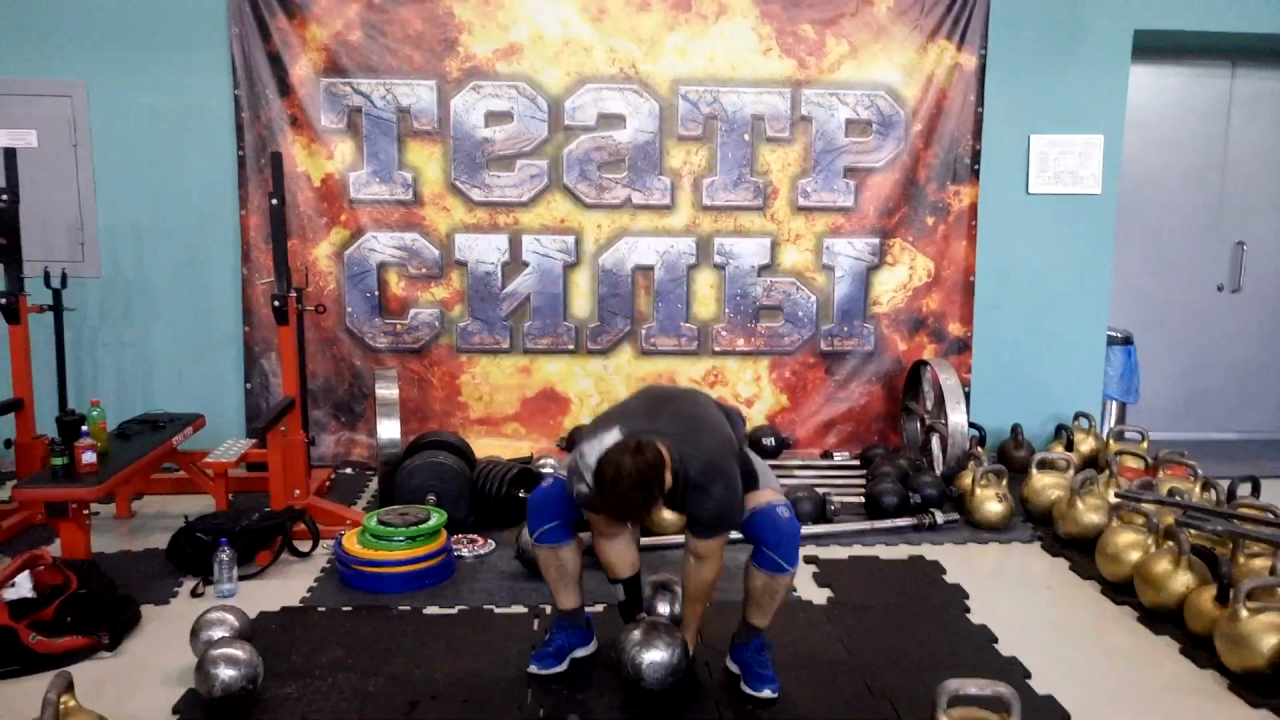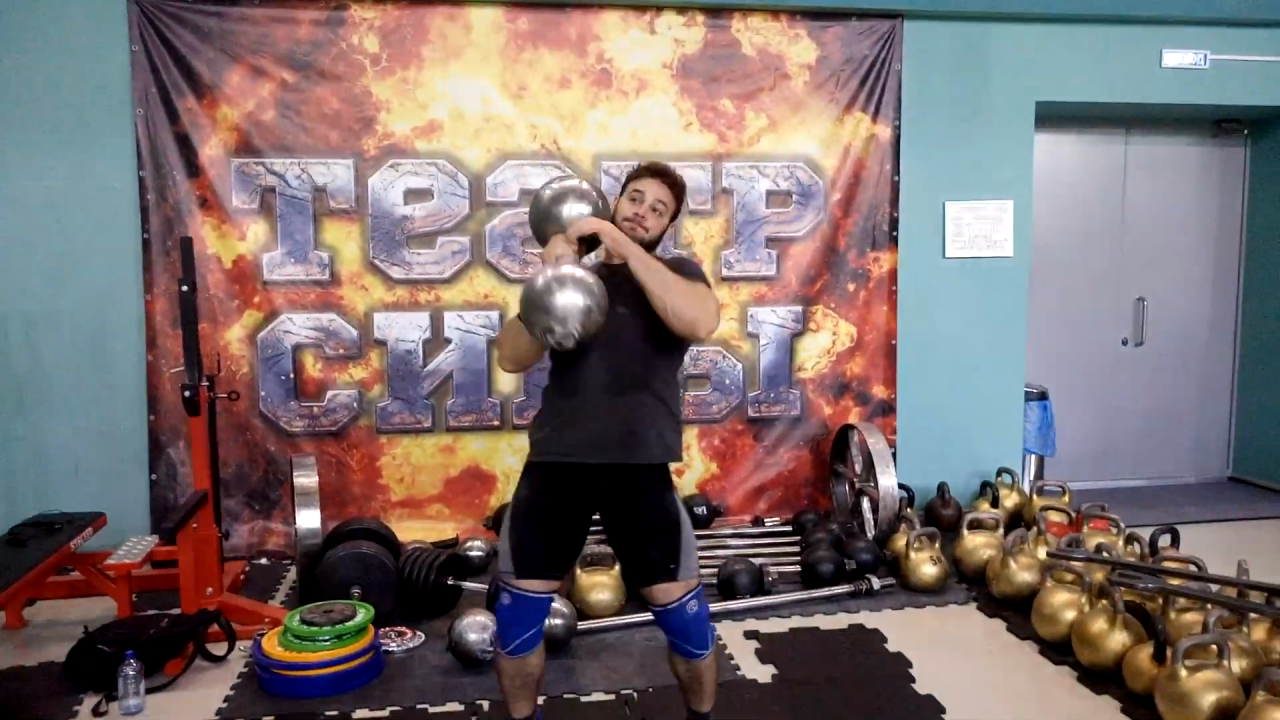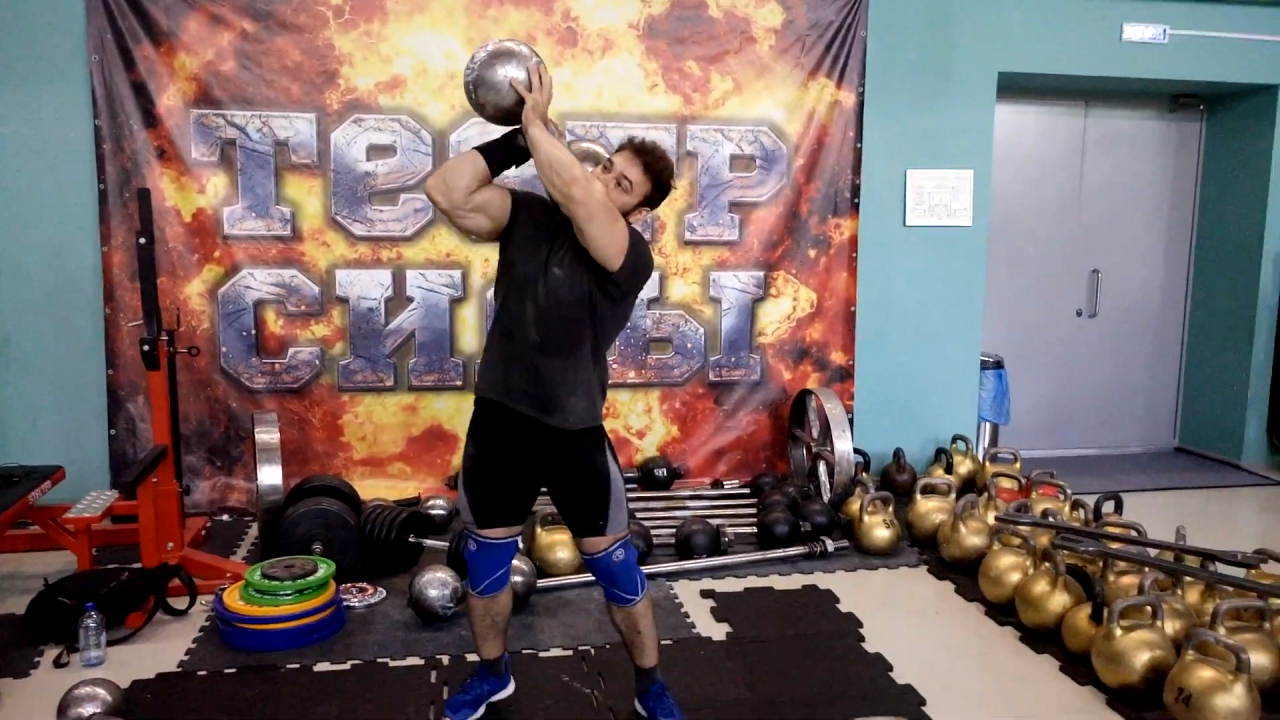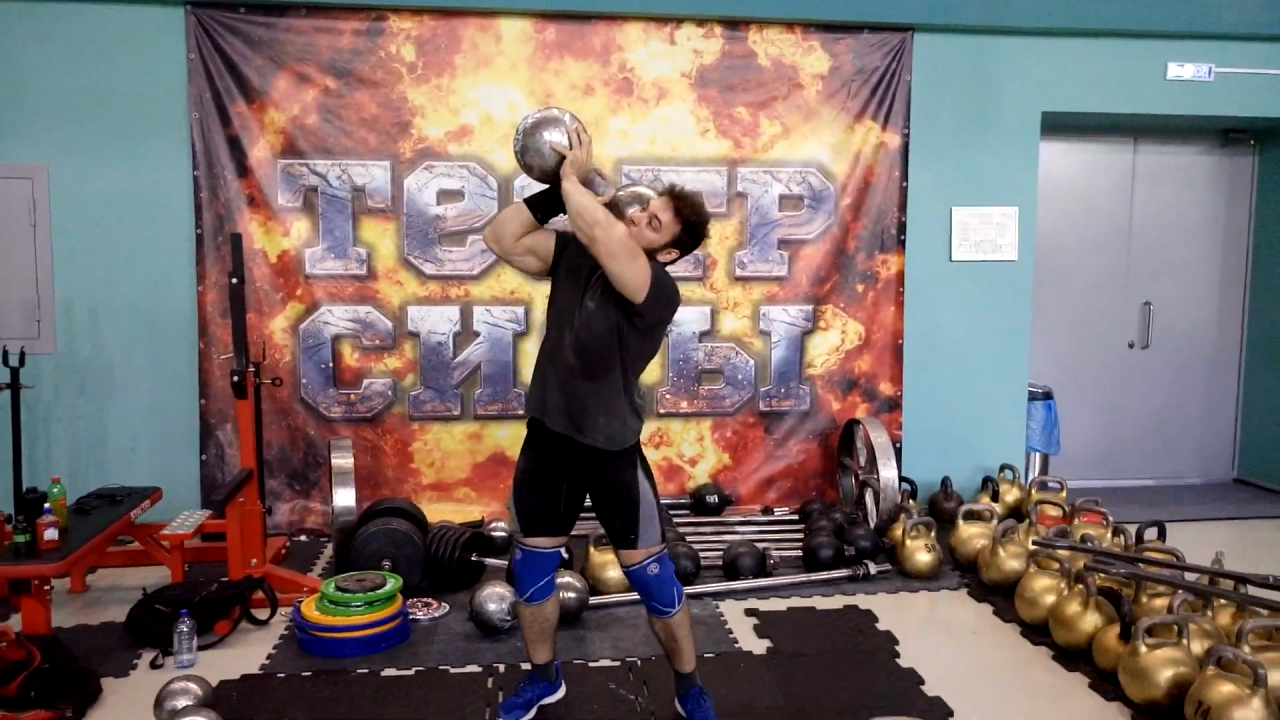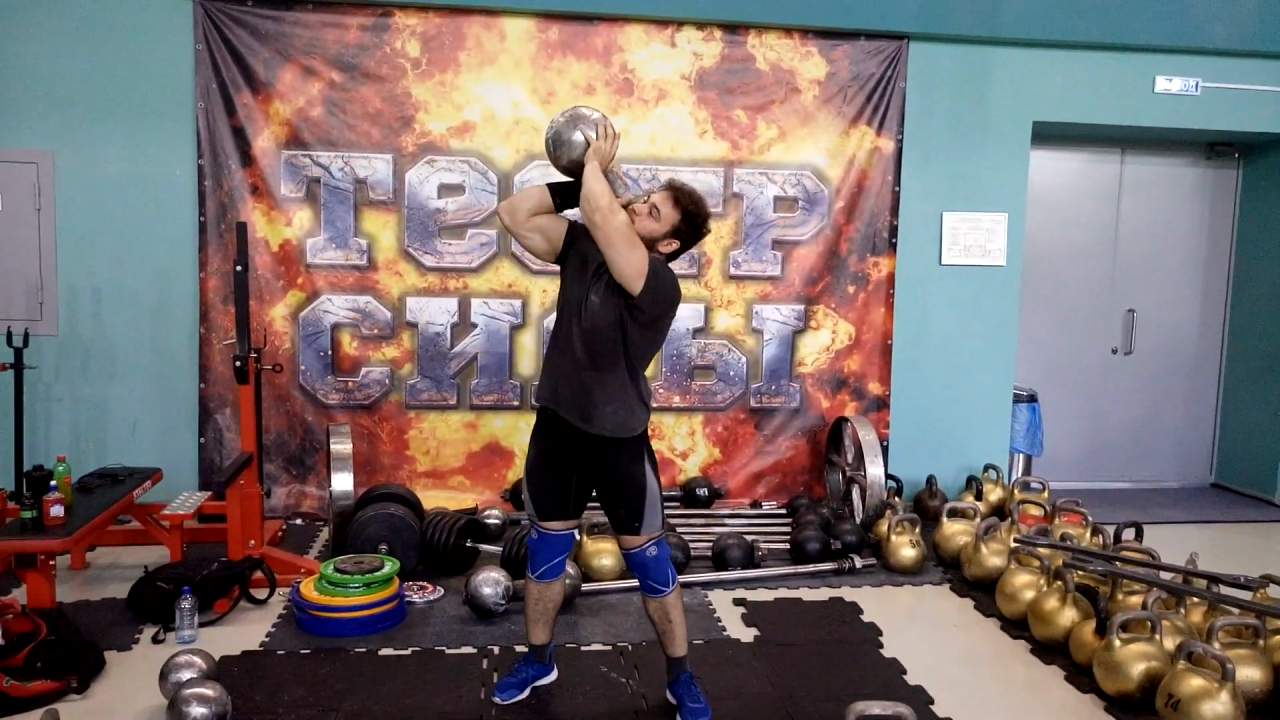
dt=1s
person 1, frame 1
left shoulder: (714, 477)
right shoulder: (590, 467)
left elbow: (704, 560)
right elbow: (610, 539)
left wrist: (690, 628)
right wrist: (632, 616)
left hip: (713, 450)
left knee: (780, 533)
right knee: (545, 509)
left ankle: (749, 643)
right ankle: (571, 627)
person 1, frame 2
left shoulder: (678, 274)
left elbow: (701, 321)
right elbow: (511, 357)
left wrist: (626, 248)
left hip: (640, 468)
right hip: (556, 461)
left knee: (683, 611)
right knee: (517, 610)
person 1, frame 3
left shoulder: (630, 255)
right shoulder: (527, 215)
left elbow: (576, 193)
right elbow: (445, 190)
left wrist: (536, 121)
right wrist: (515, 140)
left hip: (573, 427)
right hip: (499, 415)
left knee: (612, 560)
right knee: (486, 558)
person 1, frame 4
left shoulder: (656, 291)
right shoulder: (575, 254)
left elbow: (599, 232)
right elbow: (501, 238)
left wrist: (574, 175)
right wrist: (556, 190)
left hip: (611, 448)
right hip: (548, 436)
left knee: (652, 576)
right knee: (533, 568)
person 1, frame 5
left shoulder: (659, 284)
right shoulder: (582, 246)
left elbow: (603, 219)
right elbow: (514, 213)
left wrist: (597, 163)
right wrist: (579, 181)
left hip: (619, 437)
right hip: (557, 426)
left knee: (647, 558)
right knee: (546, 548)
right ankle: (537, 659)
